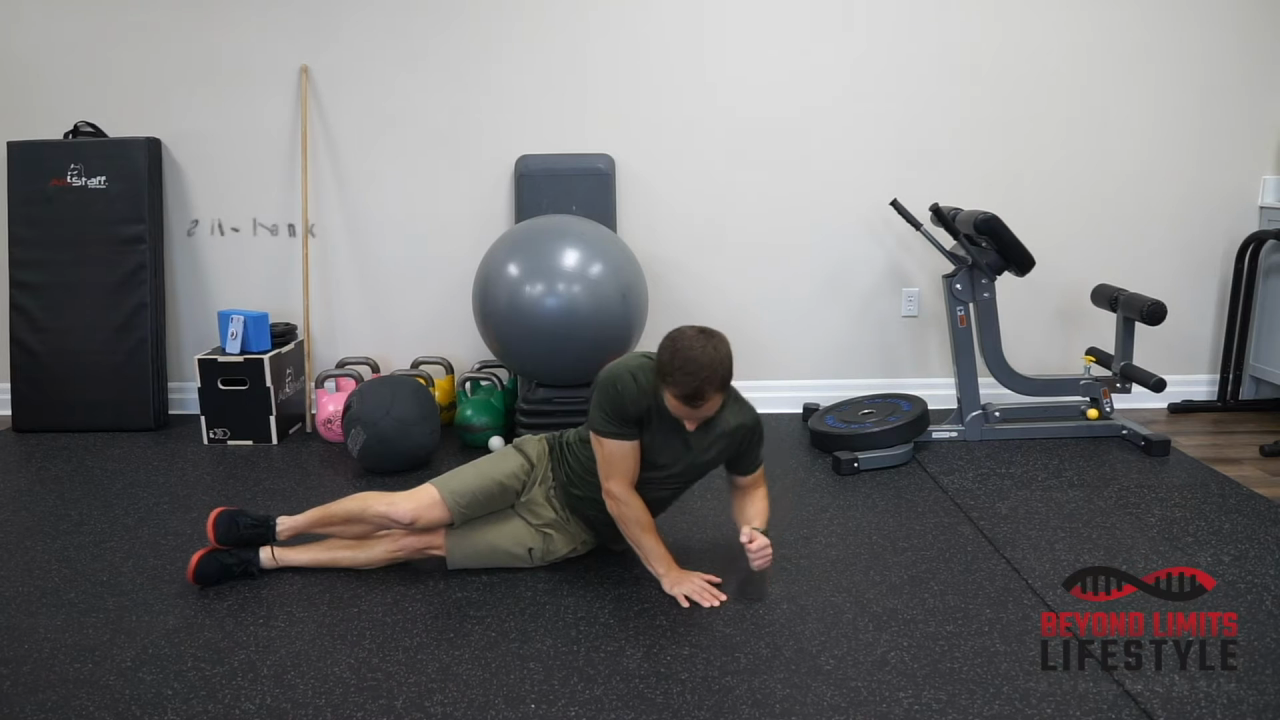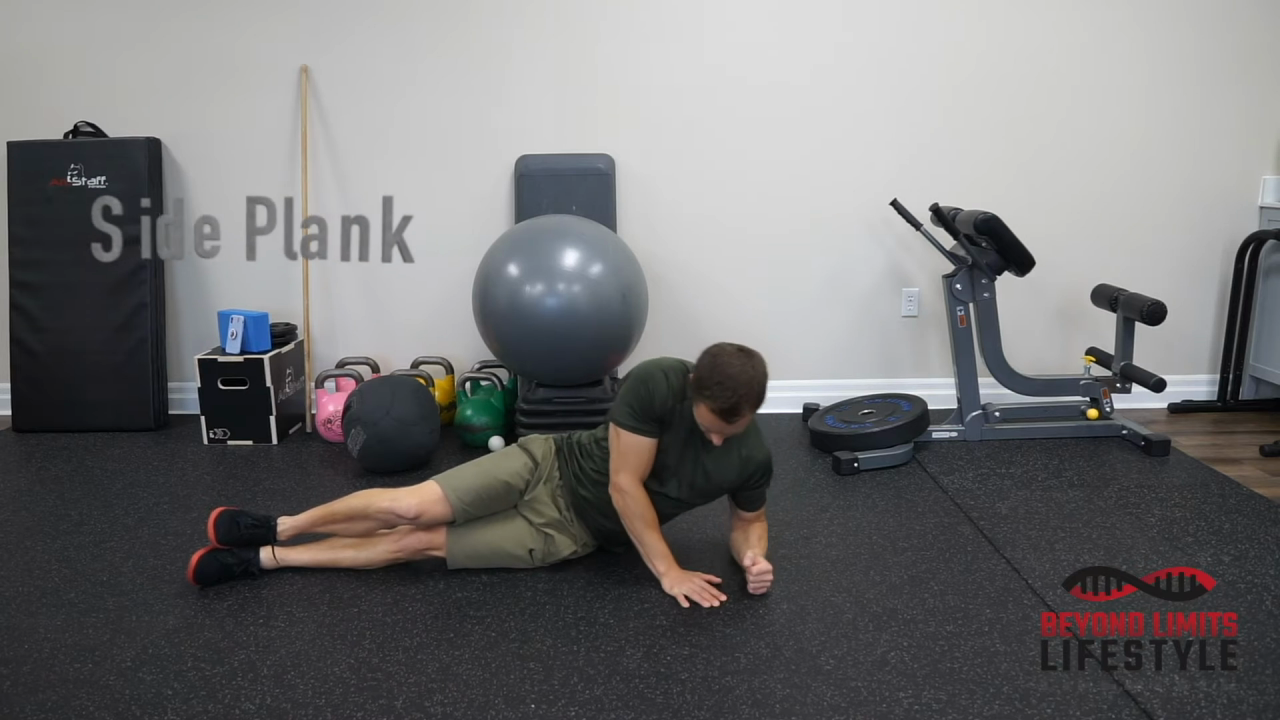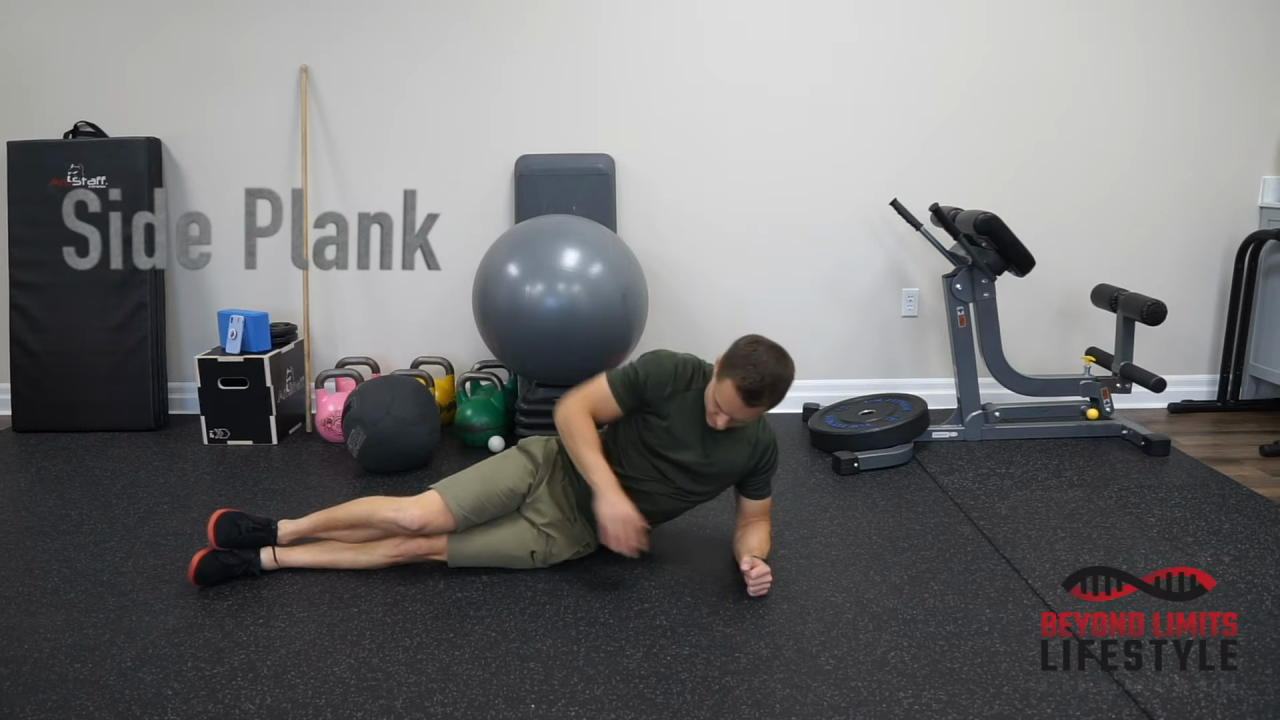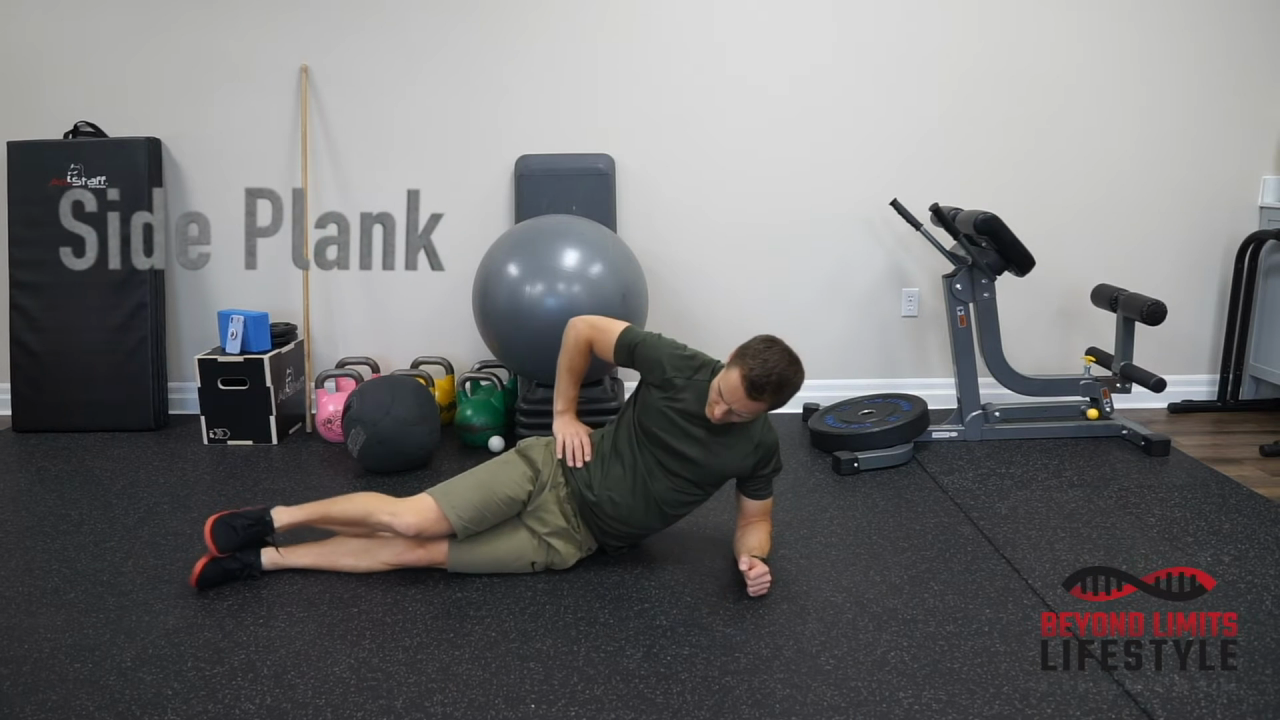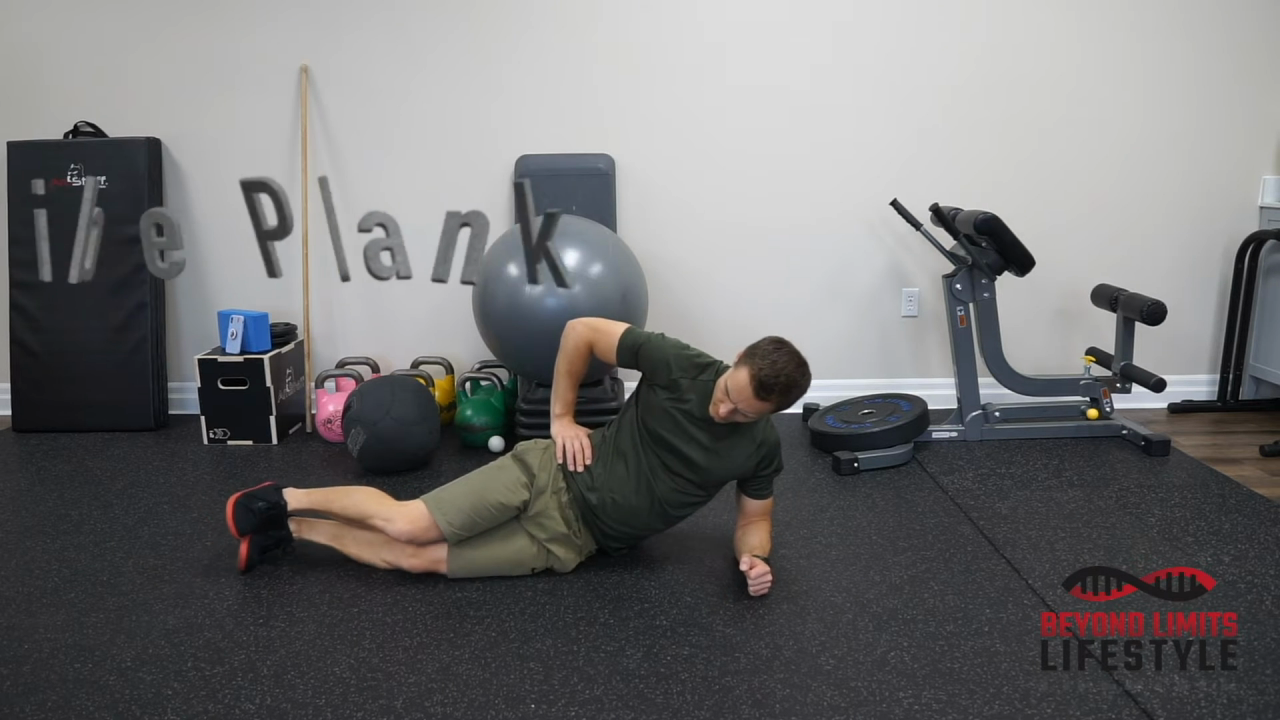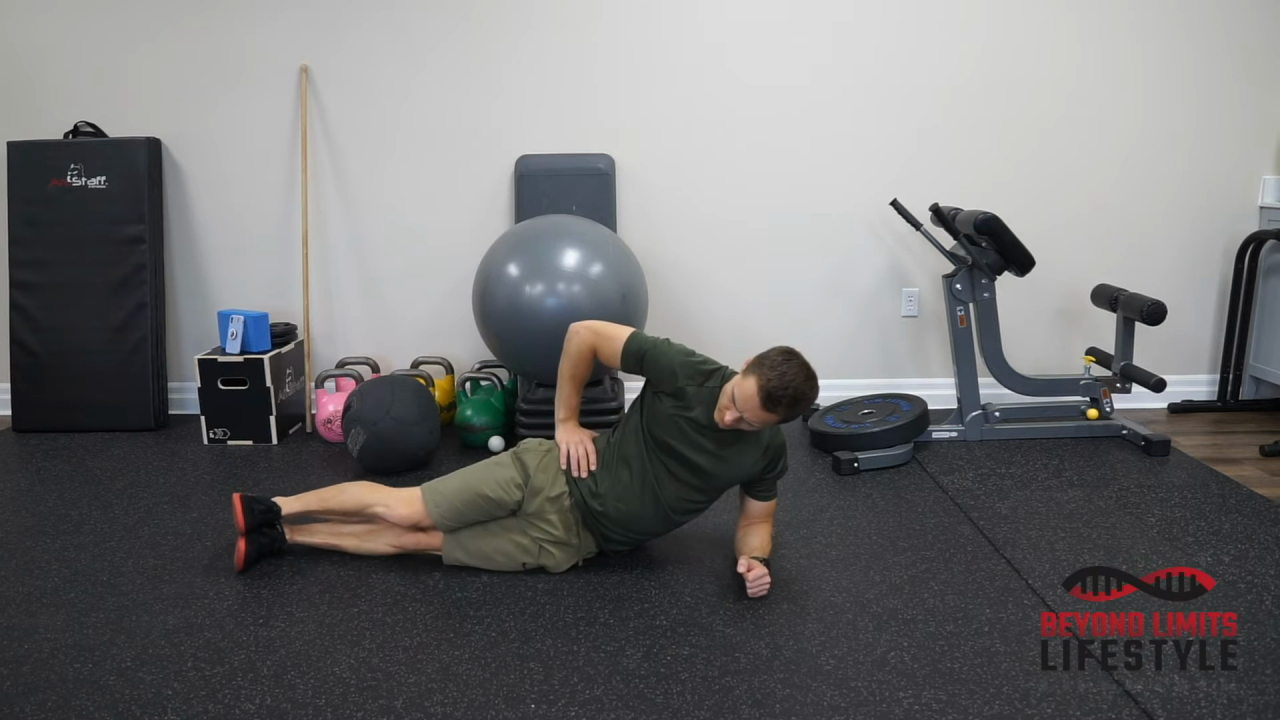
dt=0.7s
person 1, frame 1
left shoulder: (740, 424)
right shoulder: (624, 380)
left elbow: (750, 488)
right elbow: (617, 491)
left wrist: (755, 532)
right wrist: (669, 572)
left hip: (574, 529)
right hip: (543, 465)
left knee: (418, 544)
right knee: (409, 514)
left ankle: (265, 559)
right ankle: (278, 527)
person 1, frame 2
left shoulder: (753, 457)
right shoulder: (656, 381)
left elbow: (748, 520)
right elbow: (625, 485)
left wrist: (754, 557)
right wrist: (668, 571)
left hip: (572, 531)
right hip: (548, 466)
left knee: (419, 542)
right knee: (411, 507)
left ankle: (264, 559)
right ankle: (278, 527)
person 1, frame 3
left shoulder: (757, 447)
right shoulder: (667, 372)
left elbow: (754, 519)
right elbow: (573, 409)
left wrist: (753, 558)
right wrist: (607, 490)
left hip: (571, 533)
right hip: (553, 471)
left knee: (420, 548)
right knee: (416, 517)
left ankle: (265, 559)
right ankle: (280, 530)
person 1, frame 4
left shoulder: (759, 447)
right shoulder: (676, 364)
left elbow: (753, 520)
right elbow: (583, 327)
left wrist: (753, 559)
right wrist: (565, 413)
left hip: (571, 538)
right hip: (551, 473)
left knee: (417, 553)
right knee: (410, 519)
left ankle: (262, 559)
right ankle: (275, 518)
person 1, frame 5
left shoulder: (761, 448)
right shoulder: (680, 364)
left elbow: (753, 521)
right elbow: (581, 330)
left wrist: (754, 559)
right wrist: (562, 417)
left hip: (571, 540)
right hip: (552, 478)
left knee: (416, 559)
right knee: (406, 526)
left ankle: (296, 530)
right ankle: (289, 501)
person 1, frame 6
left shoulder: (766, 453)
right shoulder: (685, 370)
left elbow: (756, 521)
right elbow: (584, 332)
left wrist: (754, 561)
right wrist: (567, 421)
left hip: (570, 539)
right hip: (553, 478)
left knee: (417, 539)
right knee: (405, 509)
left ankle: (285, 537)
right ankle: (277, 509)
